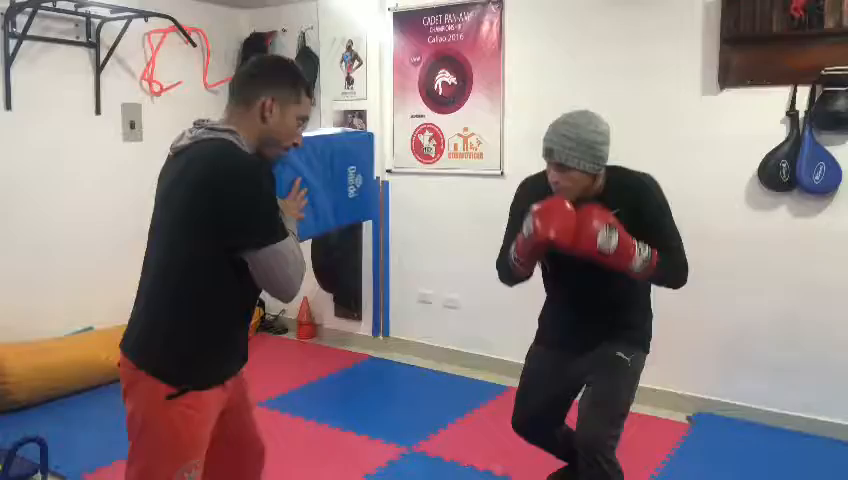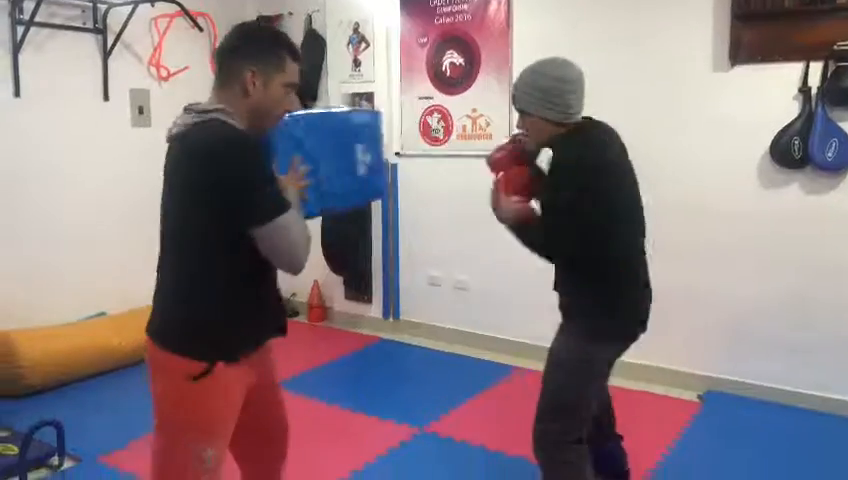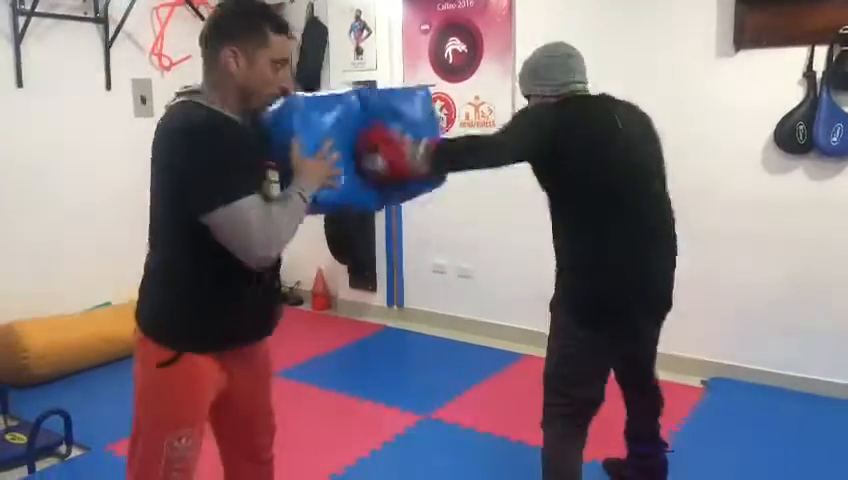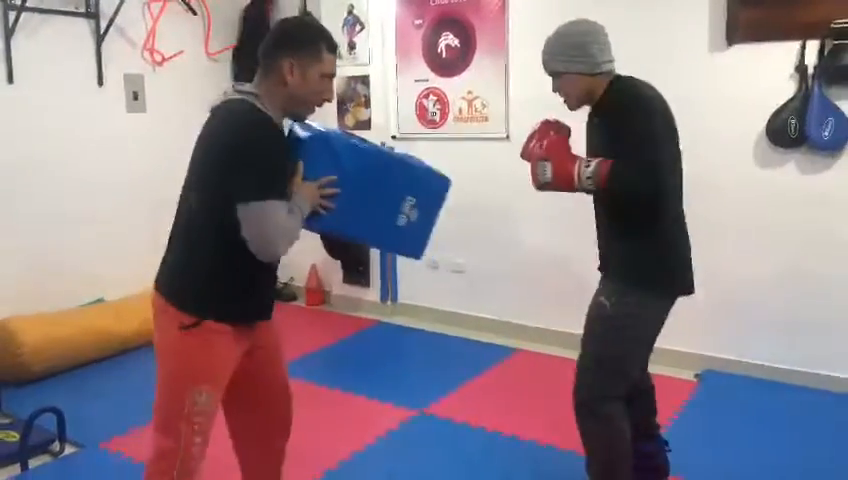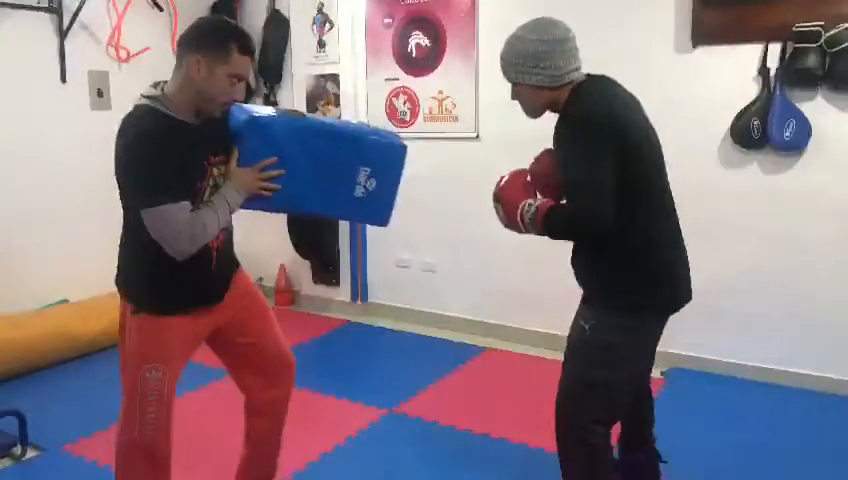
dt=0.5s
person 1, frame 1
left shoulder: (196, 155)
right shoulder: (239, 171)
right elbow: (285, 282)
left wrist: (273, 219)
right wrist: (287, 220)
left hip: (213, 361)
right hip: (172, 375)
person 1, frame 2
left shoulder: (201, 139)
right shoulder: (233, 150)
right elbow: (292, 255)
left wrist: (276, 196)
right wrist: (288, 197)
left hip: (243, 343)
right hip: (196, 354)
person 1, frame 3
left shoulder: (234, 129)
right shoulder: (195, 133)
right elbow: (260, 244)
left wrist: (292, 186)
right wrist: (303, 186)
left hip: (242, 334)
right hip: (182, 342)
person 1, frame 4
left shoulder: (252, 122)
right shoulder: (251, 131)
right elbow: (269, 242)
left wrist: (297, 200)
right wrist: (301, 201)
left hip: (244, 312)
right hip: (197, 314)
left knee: (271, 418)
person 1, frame 5
left shoulder: (217, 117)
right shoulder: (144, 133)
right elbow: (179, 237)
right wrist: (235, 190)
left hip: (224, 283)
right hip: (160, 302)
left knee: (274, 372)
right knee: (147, 425)
person 2, frame 1
left shoulder: (637, 191)
right shoulder: (533, 194)
left elbow: (674, 270)
right elbow: (508, 273)
left wrist: (617, 244)
right wrist: (529, 239)
left hip: (619, 334)
right hip: (559, 330)
left knee: (594, 438)
right knee: (529, 419)
person 2, frame 2
left shoulder: (577, 157)
right shoulder: (591, 139)
left elbow: (562, 247)
left wrist: (509, 211)
left hip: (602, 307)
right hip: (618, 297)
left knee: (556, 435)
right knee: (584, 382)
person 2, frame 3
left shoulder: (556, 119)
right shoulder: (633, 118)
left elbow: (493, 150)
left wrist: (416, 155)
left hip: (595, 286)
right hip: (653, 279)
left knee: (566, 410)
right knee: (637, 378)
person 2, frame 4
left shoulder: (635, 103)
right shoulder: (611, 106)
left elbow: (647, 181)
left wrist: (575, 171)
right wrist: (565, 159)
left hip: (644, 268)
right hip: (645, 263)
left knee: (597, 391)
right knee: (626, 371)
person 2, frame 5
left shoulder: (586, 121)
right shoulder: (602, 94)
left elbow: (591, 220)
left wrist: (527, 211)
right wrist: (561, 177)
left hip: (630, 285)
right hip: (651, 275)
left knee: (582, 411)
right knee: (629, 386)
